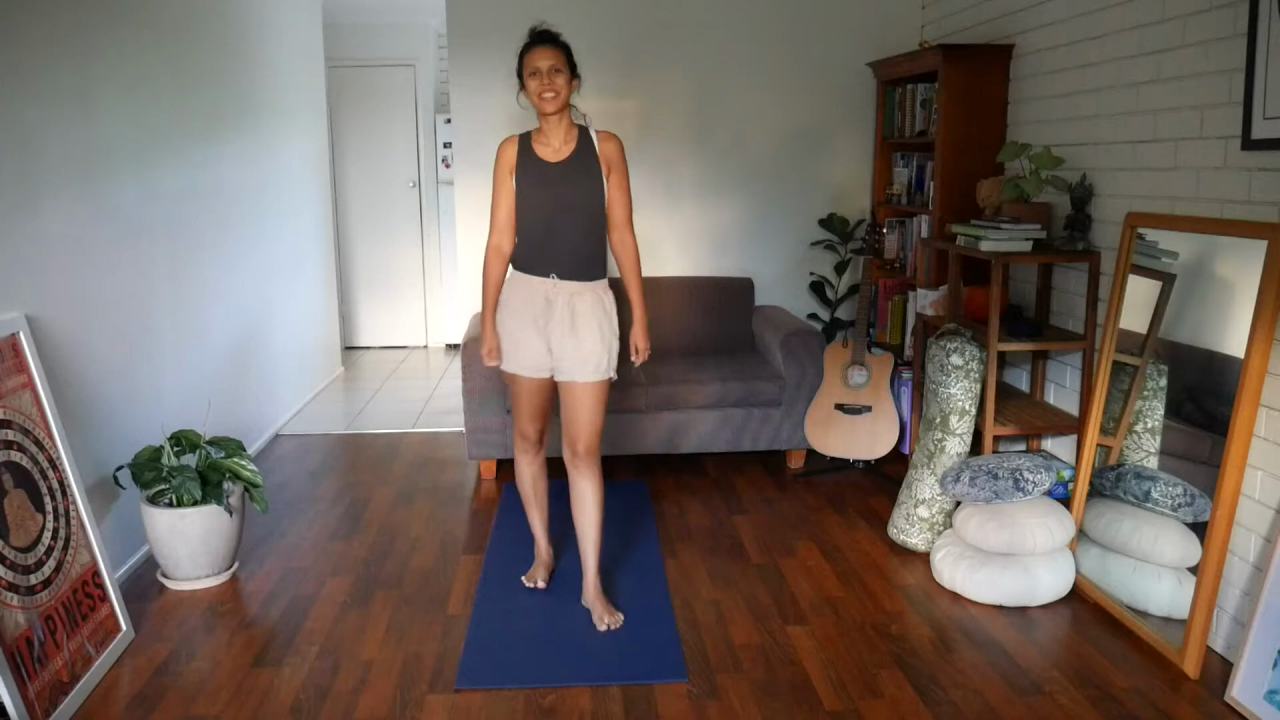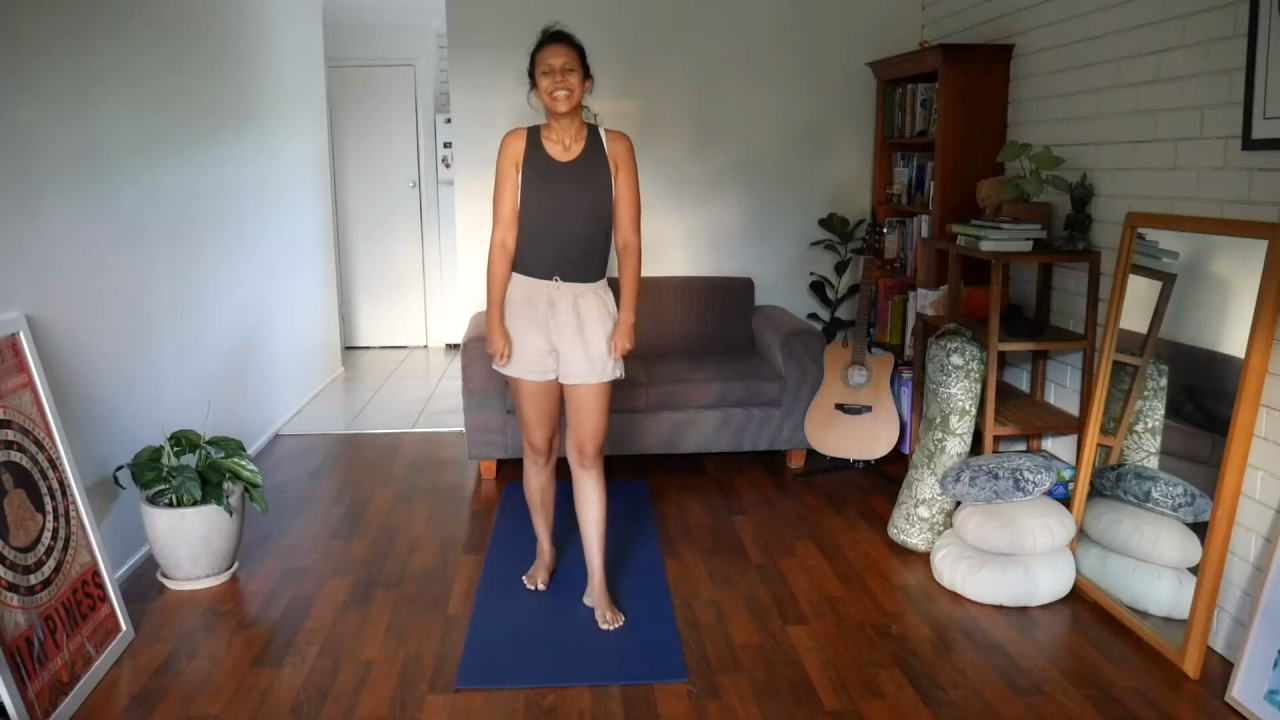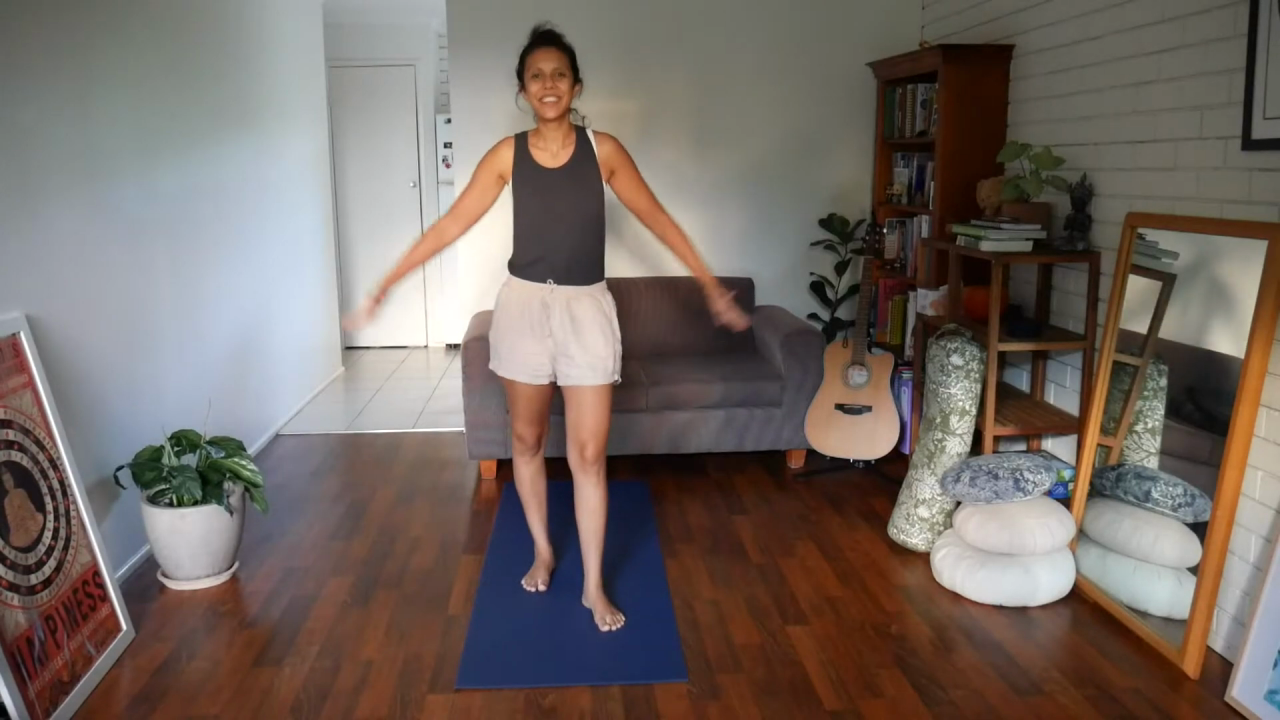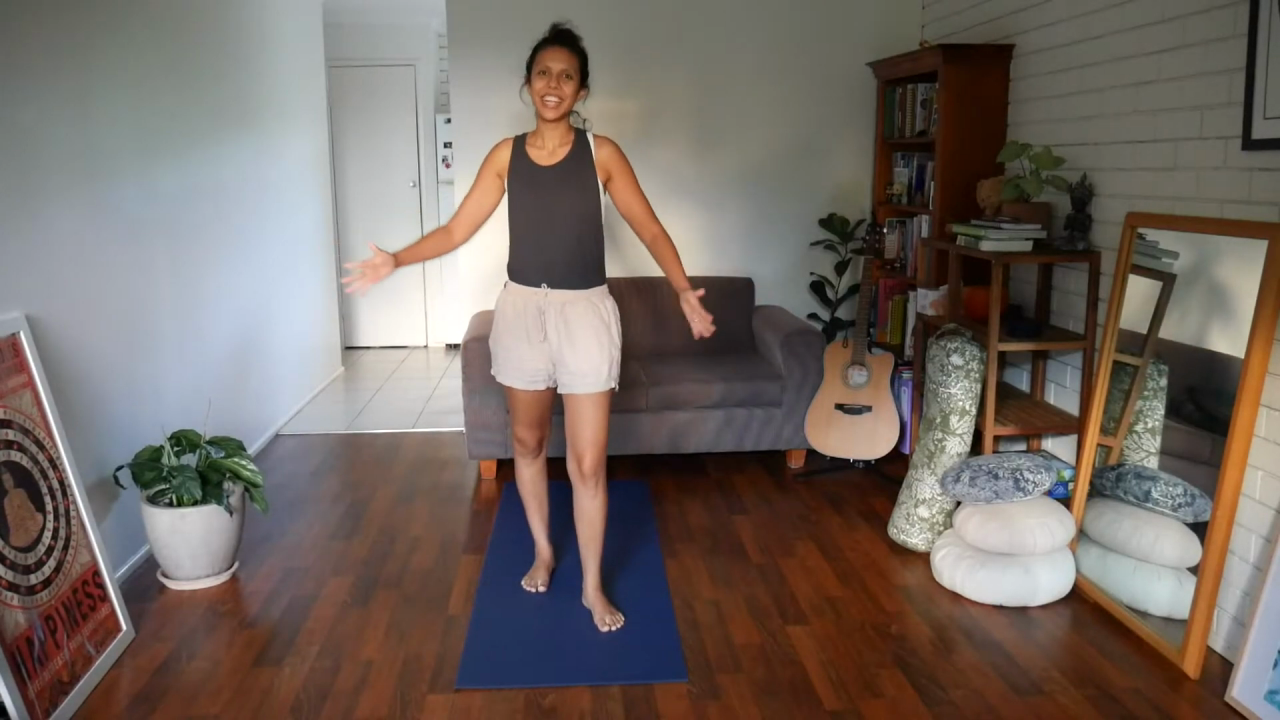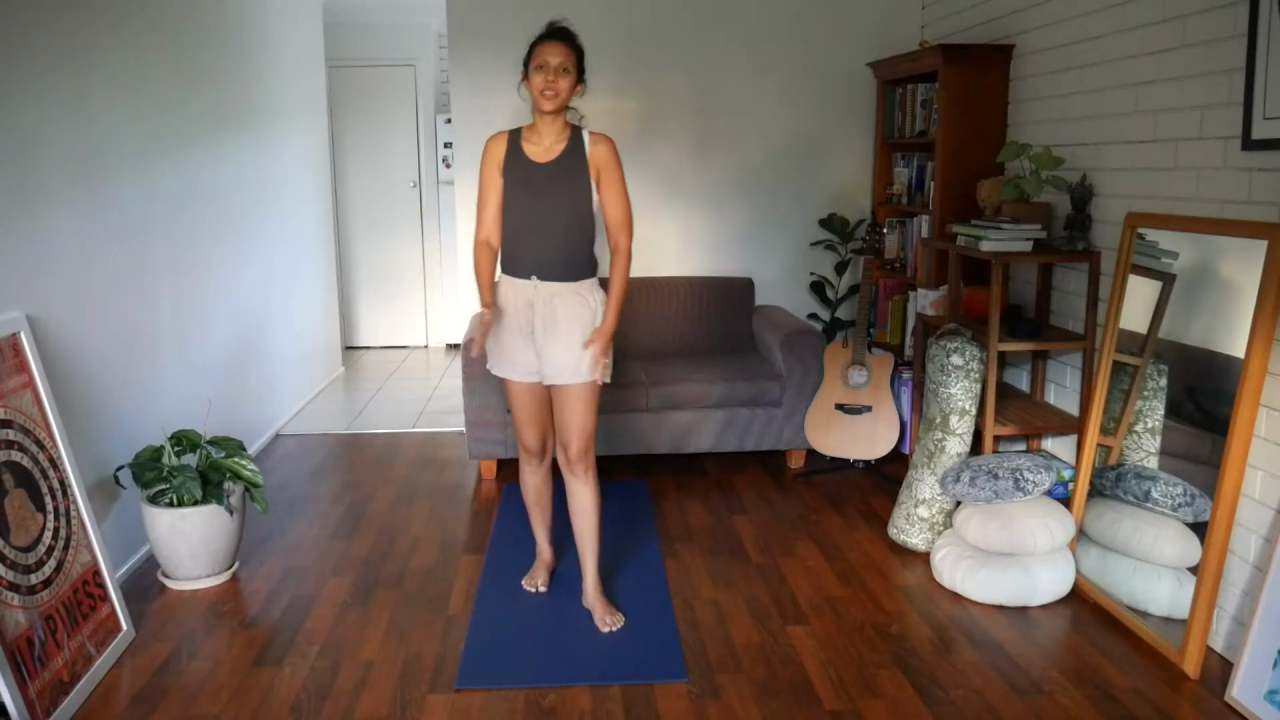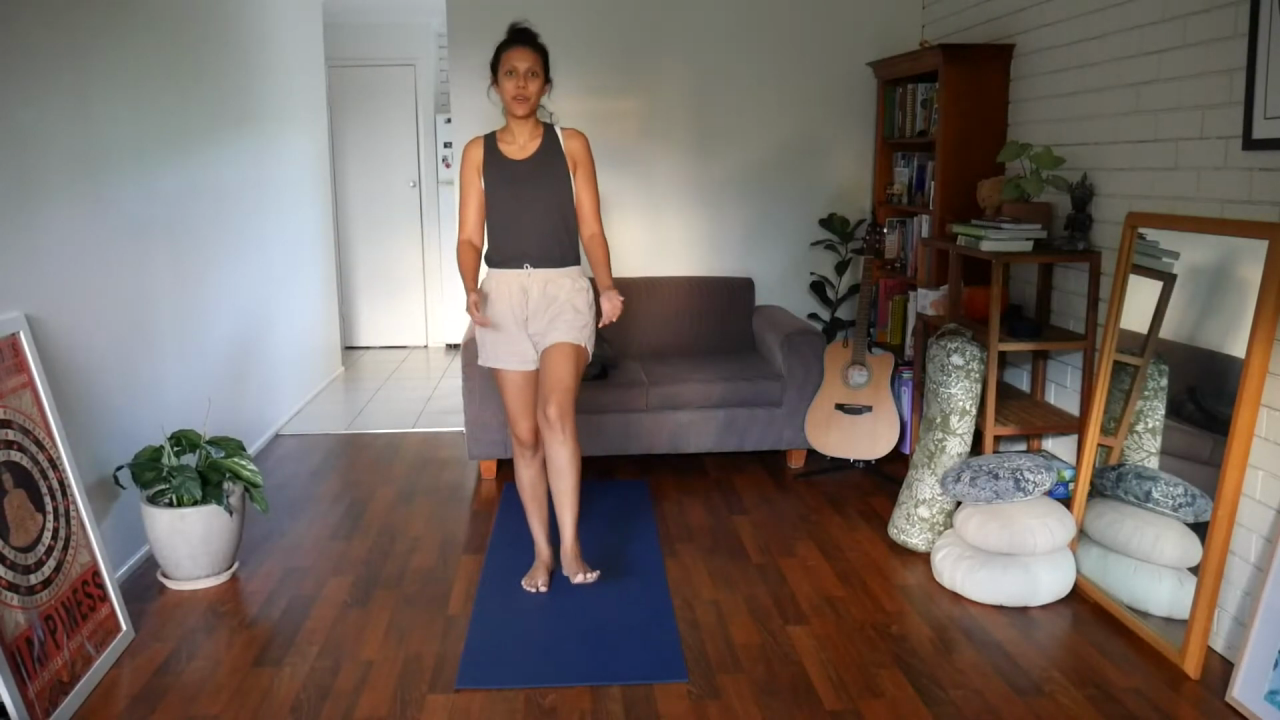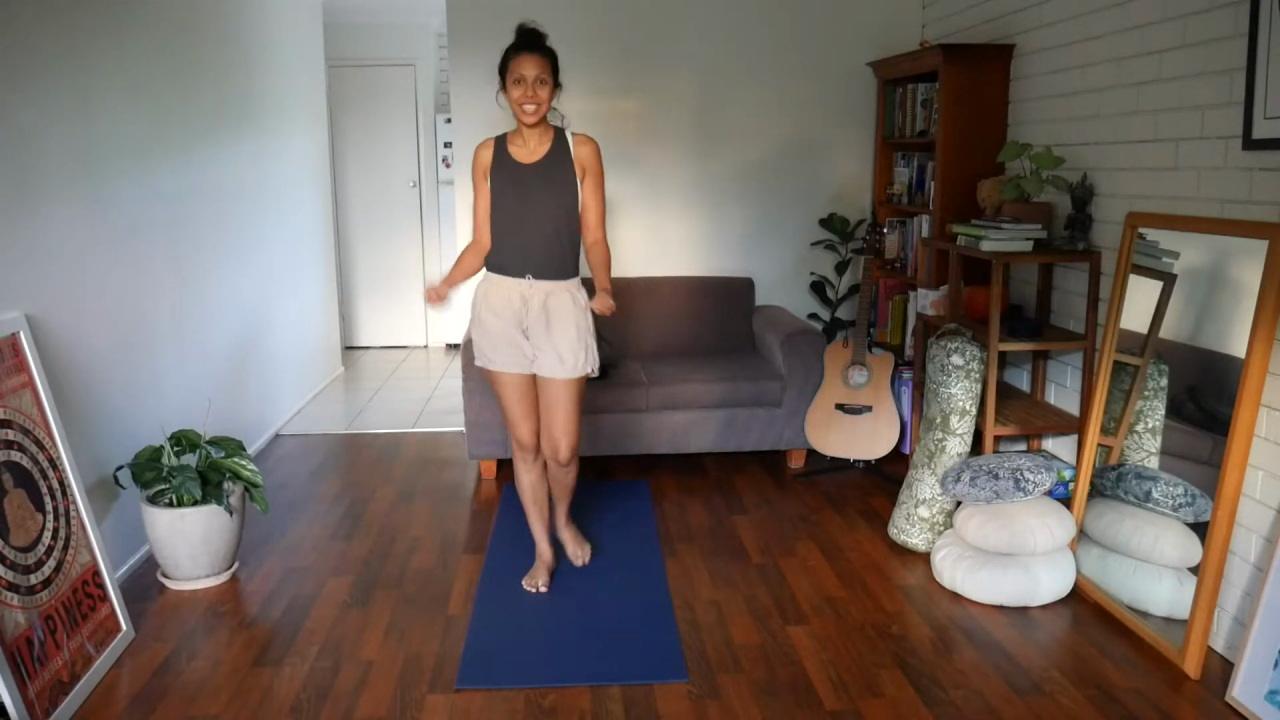
dt=0.7s
person 1, frame 1
left shoulder: (606, 147)
right shoulder: (512, 152)
left elbow: (622, 235)
right elbow: (500, 240)
left wrist: (639, 315)
right wrist: (488, 318)
left hip: (587, 304)
right hip: (525, 302)
left knee: (583, 450)
right knee: (528, 438)
left ankle: (591, 583)
right ankle: (542, 550)
person 1, frame 2
left shoulder: (615, 146)
right shoulder: (517, 145)
left elbow: (628, 239)
right elbow: (503, 238)
left wrist: (627, 315)
right wrist: (493, 317)
left hip: (589, 305)
right hip: (526, 304)
left knee: (586, 453)
right knee: (538, 445)
left ankle: (597, 583)
right ankle: (545, 550)
person 1, frame 3
left shoulder: (603, 149)
right shoulder: (506, 154)
left elbow: (656, 218)
right elbow: (451, 225)
left wrist: (710, 285)
right wrist: (386, 284)
left hip: (587, 308)
right hip: (524, 306)
left knee: (589, 453)
right knee: (526, 439)
left ankle: (594, 584)
right ankle: (542, 551)
person 1, frame 4
left shoulder: (602, 153)
right shoulder: (504, 155)
left elbow: (648, 228)
right elbow: (457, 231)
left wrist: (683, 289)
right wrist: (399, 261)
left hip: (586, 313)
right hip: (521, 312)
left knee: (587, 465)
right knee: (527, 444)
left ankle: (593, 586)
right ankle: (543, 552)
person 1, frame 5
left shoulder: (598, 149)
right shoulder: (500, 148)
left elbow: (622, 242)
right elbow: (487, 238)
left wrist: (609, 322)
right wrist: (487, 303)
left hip: (576, 305)
right hip: (515, 302)
left knee: (577, 454)
right knee: (531, 446)
left ankle: (592, 585)
right ankle: (544, 552)
person 1, frame 6
left shoulder: (572, 145)
right shoulder: (477, 152)
left elbow: (591, 229)
right elbow: (469, 238)
left wrist: (607, 290)
right wrist: (471, 291)
left hip: (564, 290)
right hip: (503, 295)
left knee: (556, 413)
right knee: (524, 435)
left ankle: (570, 547)
right ankle: (542, 551)
person 1, frame 7
left shoulder: (582, 150)
right shoulder: (487, 154)
left elbow: (594, 235)
right elbow: (483, 240)
left wrist: (603, 289)
right wrist: (446, 283)
left hip: (561, 303)
right hip: (500, 303)
left knee: (562, 447)
right knee: (526, 440)
left ankle: (562, 519)
right ankle: (542, 550)
